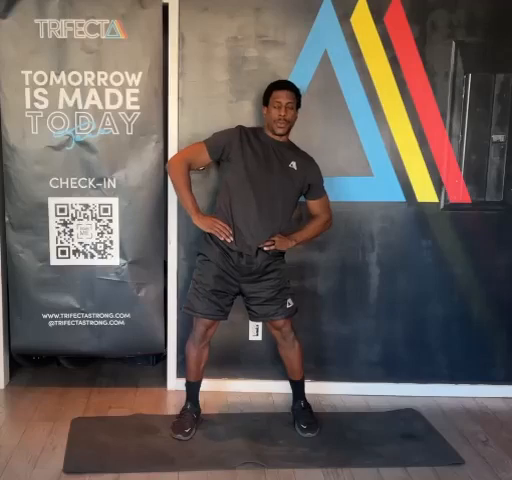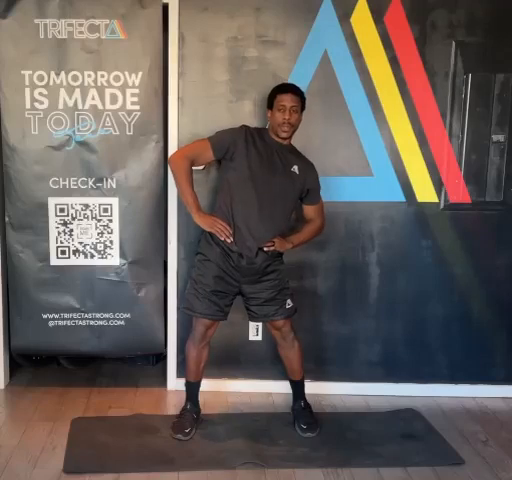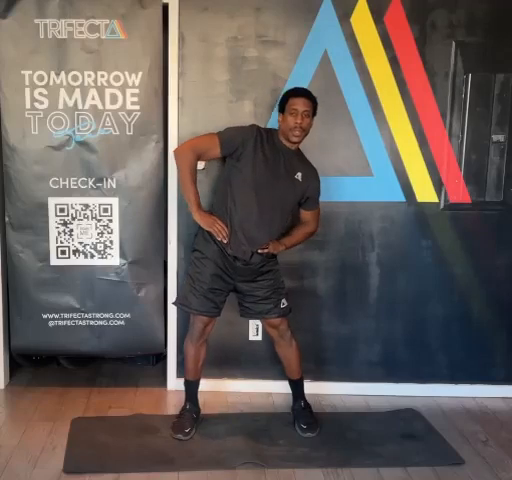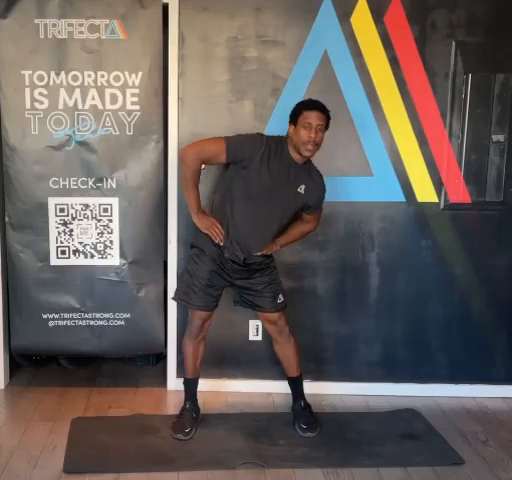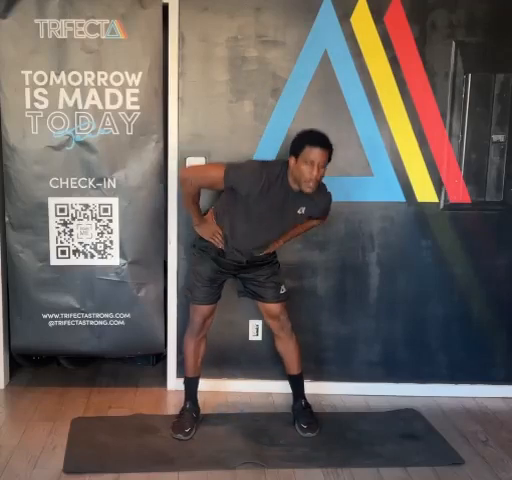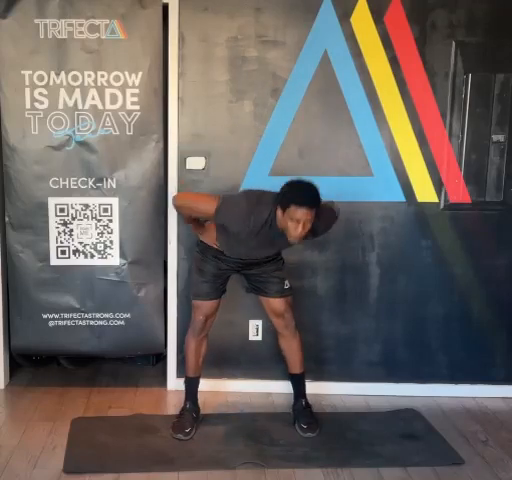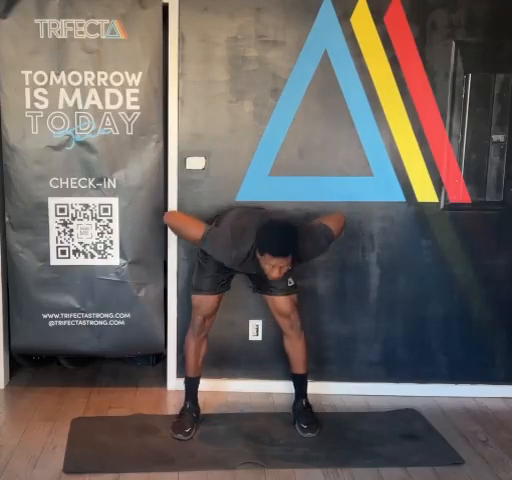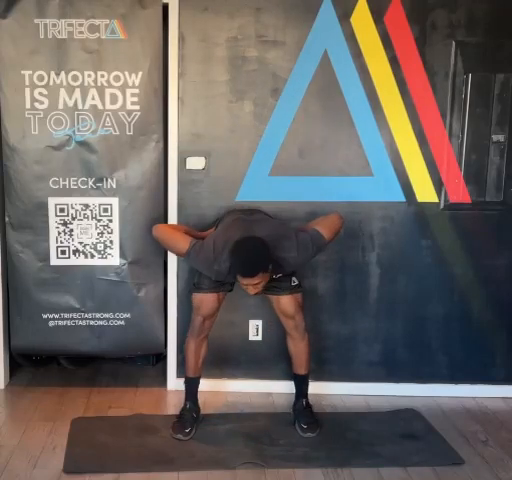
dt=0.2s
person 1, frame 1
left shoulder: (304, 164)
right shoulder: (235, 139)
left elbow: (323, 215)
right elbow: (178, 163)
left wrist: (292, 239)
right wrist: (197, 216)
left hip: (267, 264)
right hip: (220, 256)
left knee: (284, 331)
right knee: (202, 331)
left ankle: (300, 403)
right ankle: (191, 406)
person 1, frame 2
left shoulder: (304, 169)
right shoulder: (240, 139)
left elbow: (316, 220)
right elbow: (180, 159)
left wrist: (289, 241)
right wrist: (198, 215)
left hip: (267, 265)
right hip: (220, 256)
left knee: (284, 332)
right knee: (202, 331)
left ankle: (300, 403)
right ankle: (191, 406)
person 1, frame 3
left shoulder: (308, 174)
right shoulder: (248, 138)
left elbow: (310, 223)
right elbow: (186, 151)
left wrist: (282, 243)
right wrist: (198, 211)
left hip: (261, 264)
right hip: (215, 254)
left knee: (281, 330)
right knee: (199, 329)
left ankle: (300, 403)
right ankle: (190, 406)
person 1, frame 4
left shoulder: (314, 183)
right shoulder: (256, 147)
left elbow: (309, 221)
right elbow: (190, 154)
left wrist: (277, 243)
right wrist: (197, 213)
left hip: (258, 261)
right hip: (213, 251)
left knee: (278, 327)
right knee: (197, 326)
left ankle: (300, 403)
right ankle: (190, 405)
person 1, frame 5
left shoulder: (319, 199)
right shoulder: (256, 175)
right elbow: (189, 176)
left wrist: (278, 240)
right wrist: (198, 221)
left hip: (260, 258)
right hip: (215, 251)
left knee: (280, 323)
right knee: (199, 323)
left ankle: (300, 402)
right ankle: (190, 405)
person 1, frame 6
left shoulder: (323, 221)
right shoulder: (247, 212)
right elbow: (180, 199)
right wrist: (202, 231)
left hip: (264, 259)
right hip: (219, 252)
left knee: (285, 321)
right knee: (200, 321)
left ankle: (301, 402)
right ankle: (190, 405)
person 1, frame 7
left shoulder: (311, 244)
right shoulder: (227, 244)
left elbow: (337, 218)
right elbow: (171, 217)
right wrist: (203, 241)
right hip: (221, 253)
left knee: (290, 320)
right knee: (201, 320)
left ankle: (301, 402)
right ankle: (190, 405)
person 1, frame 8
left shoulder: (294, 252)
right shoulder: (213, 259)
left elbow: (335, 219)
right elbow: (159, 230)
right wrist: (199, 238)
left knee: (295, 322)
right knee: (201, 320)
left ankle: (302, 402)
right ankle: (190, 405)
